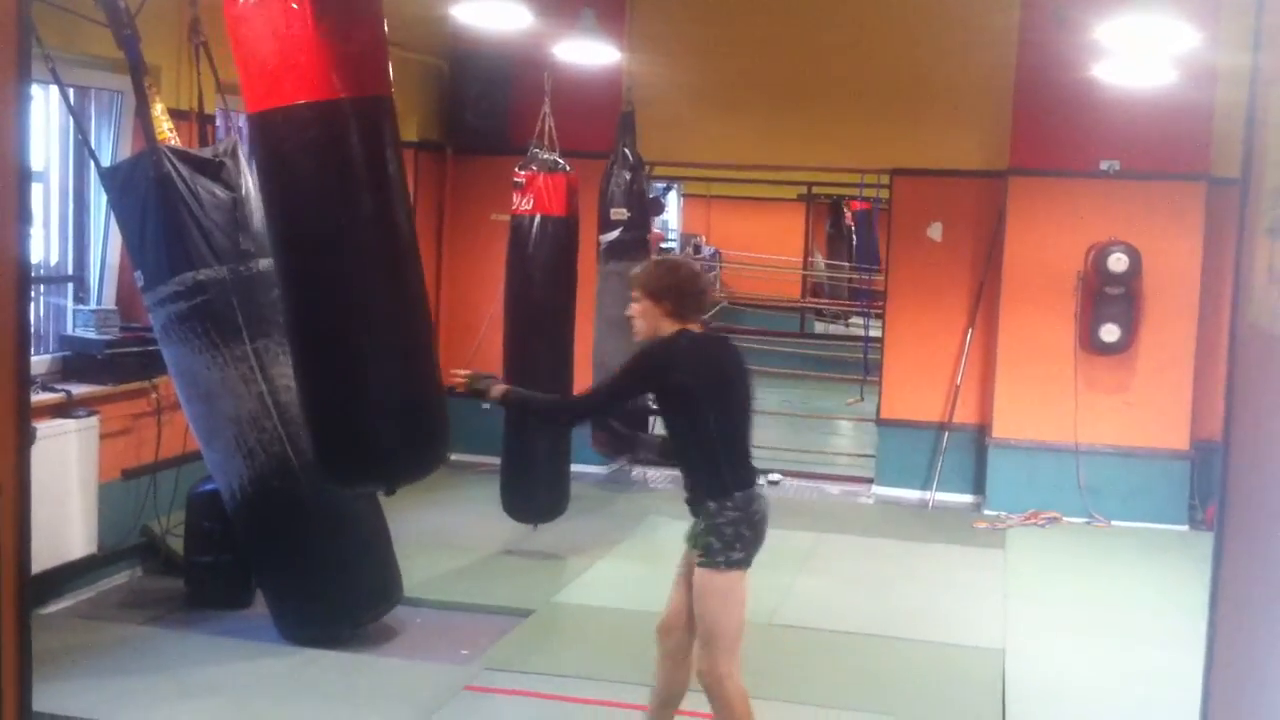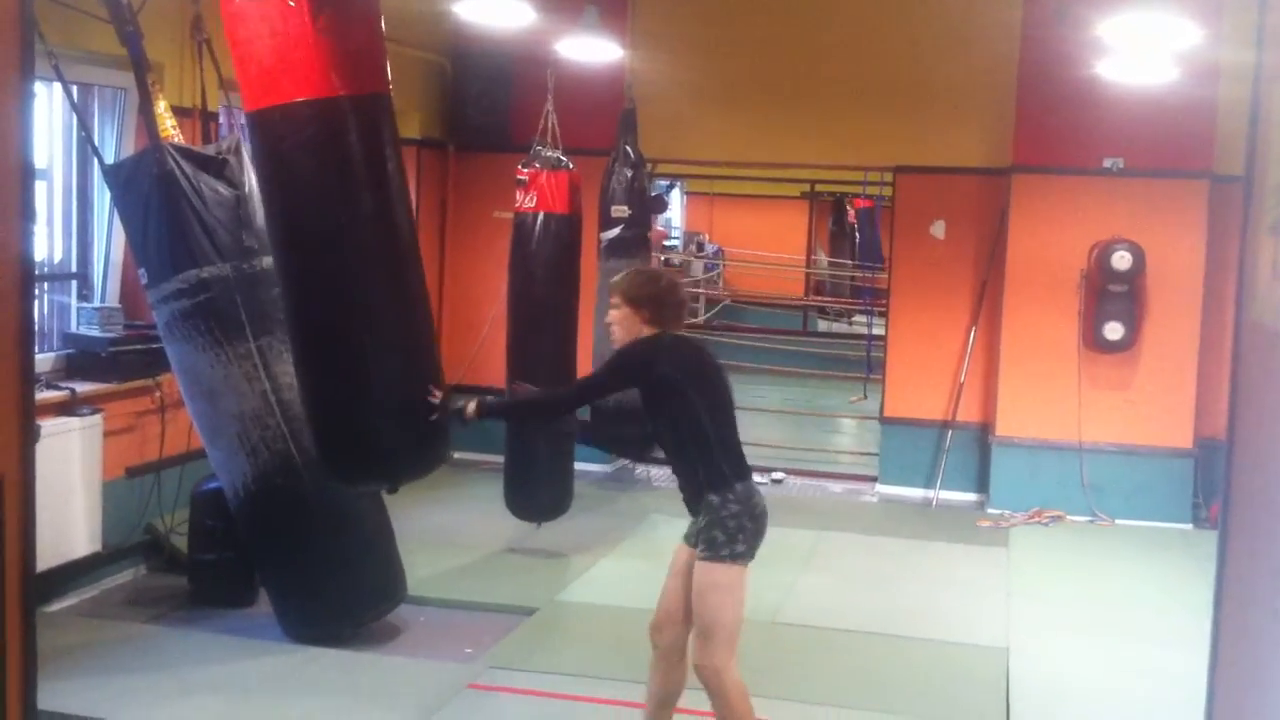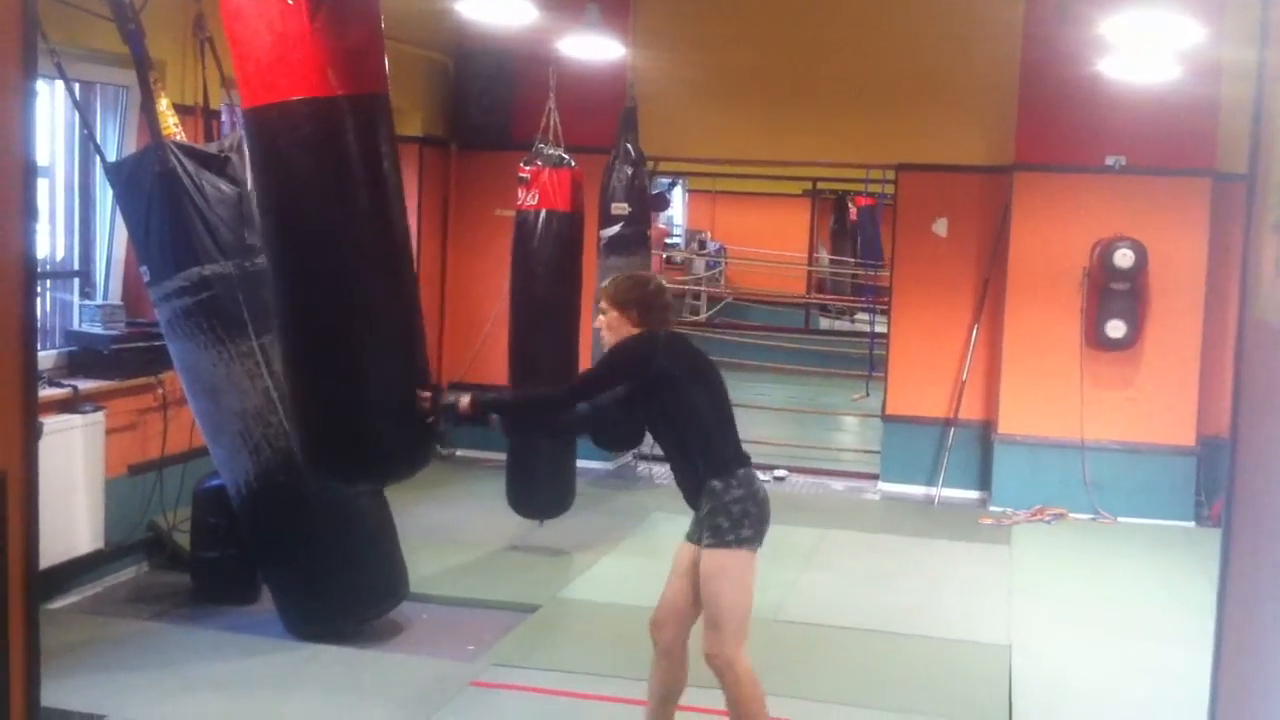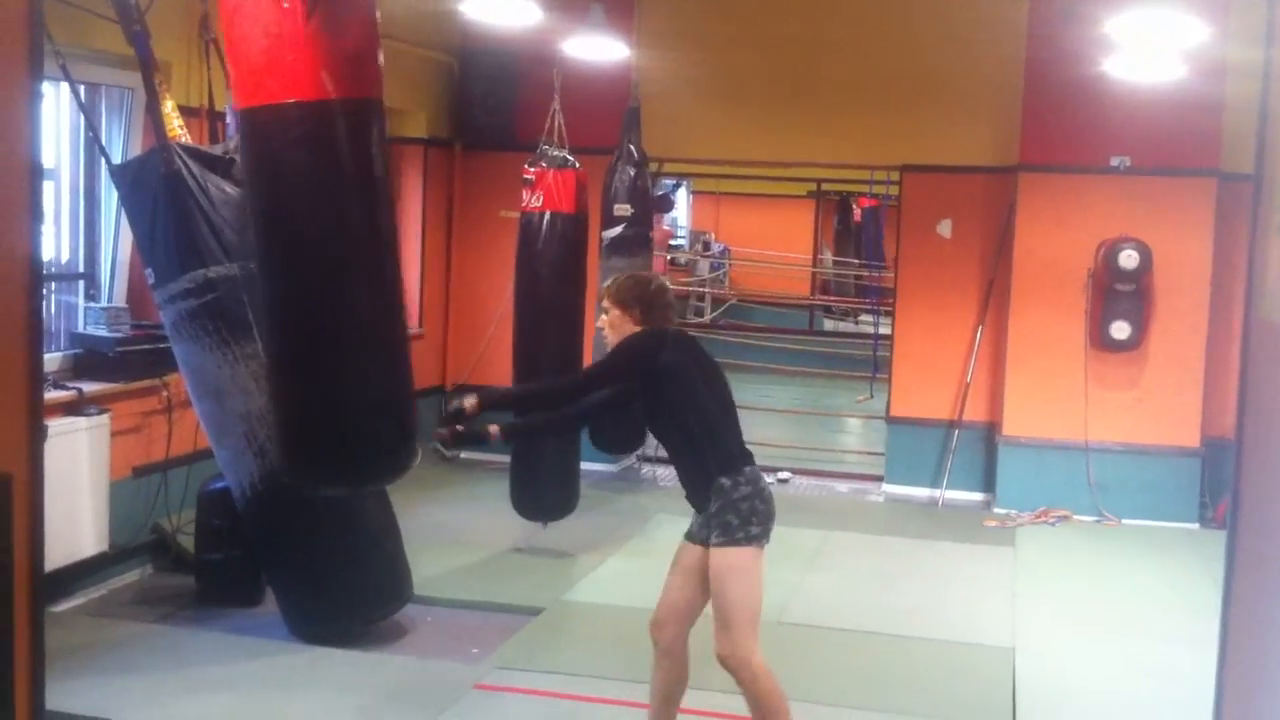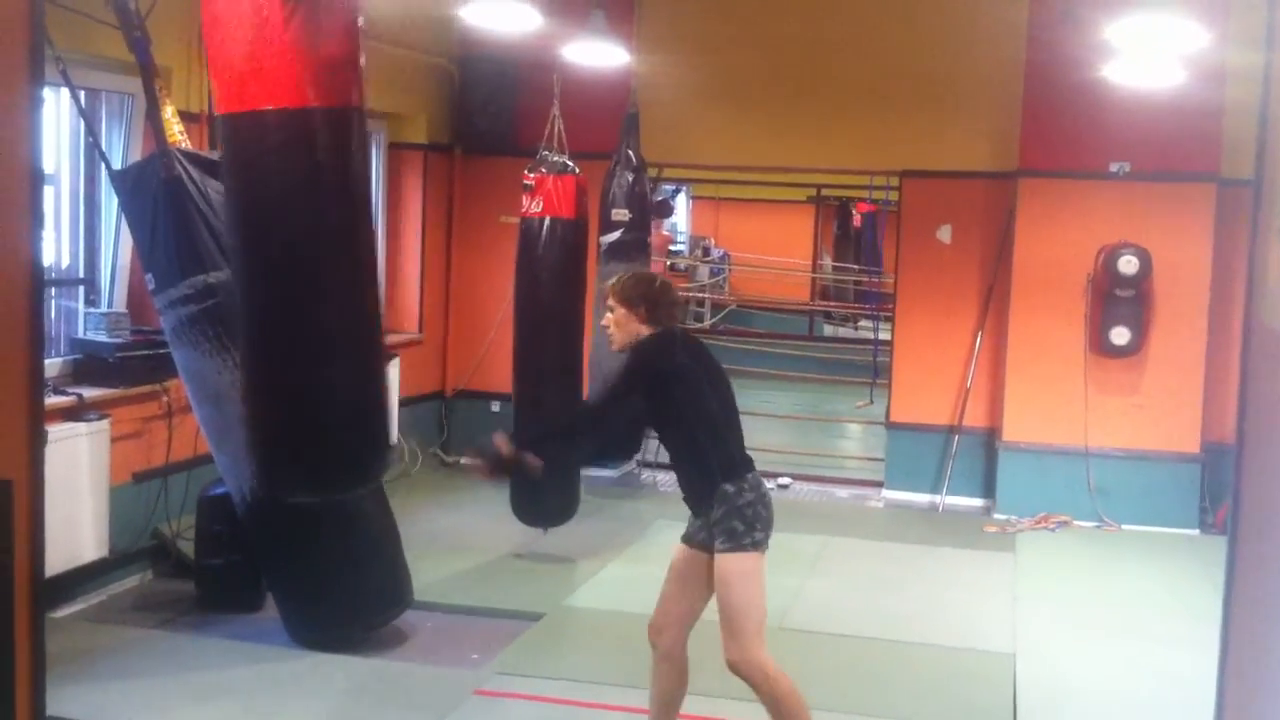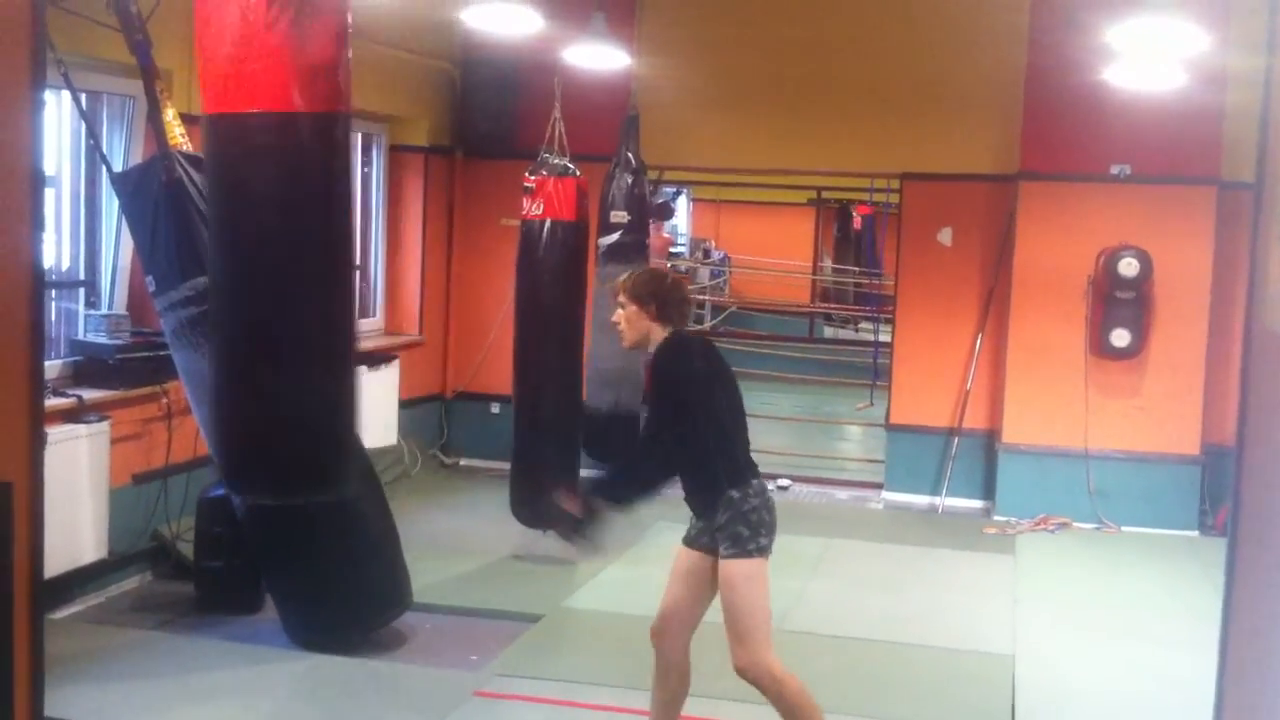
dt=0.1s
person 1, frame 1
left shoulder: (668, 357)
right shoulder: (717, 352)
left elbow: (583, 408)
left wrist: (499, 392)
right wrist: (651, 444)
left hip: (727, 517)
right hip: (720, 512)
left knee: (715, 666)
right knee: (674, 634)
person 1, frame 2
left shoulder: (649, 355)
right shoulder: (679, 356)
left elbow: (564, 399)
left wrist: (478, 407)
left hip: (728, 510)
right hip: (715, 508)
left knee: (711, 661)
right knee: (666, 633)
person 1, frame 3
left shoulder: (649, 351)
right shoulder: (647, 376)
left elbow: (562, 399)
right elbow: (578, 410)
left wrist: (474, 403)
right wrist: (494, 410)
left hip: (731, 501)
right hip: (713, 506)
left knee: (723, 652)
right knee: (667, 630)
person 1, frame 4
left shoulder: (657, 347)
right shoulder: (647, 373)
left elbow: (568, 393)
right elbow: (577, 414)
left wrist: (480, 403)
right wrist: (496, 432)
left hip: (736, 498)
right hip: (713, 505)
left knee: (735, 650)
right knee: (666, 630)
person 1, frame 5
left shoulder: (662, 350)
right shoulder: (663, 357)
left elbow: (593, 418)
right elbow: (616, 440)
left wrist: (514, 445)
right wrist: (534, 457)
left hip: (738, 504)
right hip: (711, 508)
left knee: (745, 656)
right knee: (666, 634)
person 1, frame 6
left shoulder: (677, 358)
right shoulder: (683, 358)
left elbow: (653, 451)
right elbow: (658, 454)
left wrist: (590, 500)
right wrist: (600, 498)
left hip: (737, 512)
right hip: (711, 517)
left knee: (752, 660)
right knee: (667, 634)
